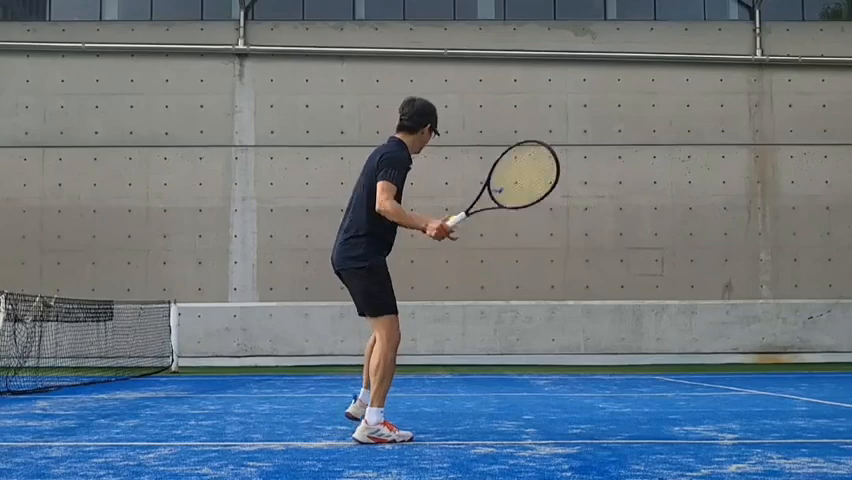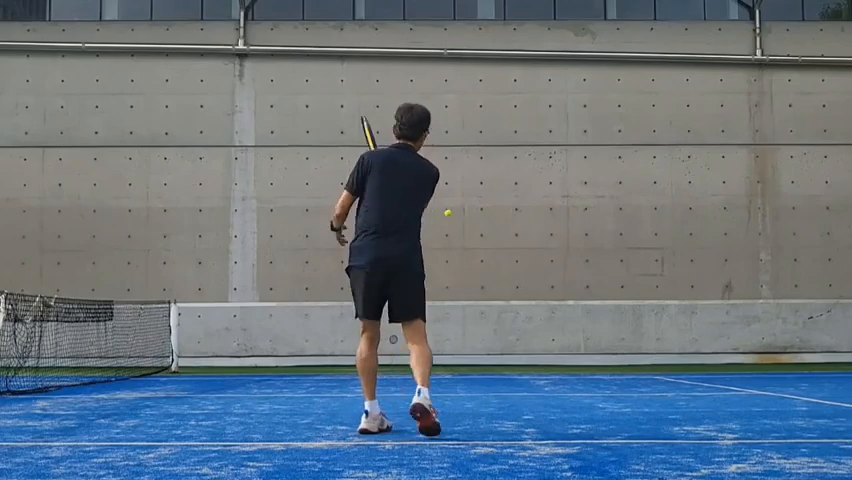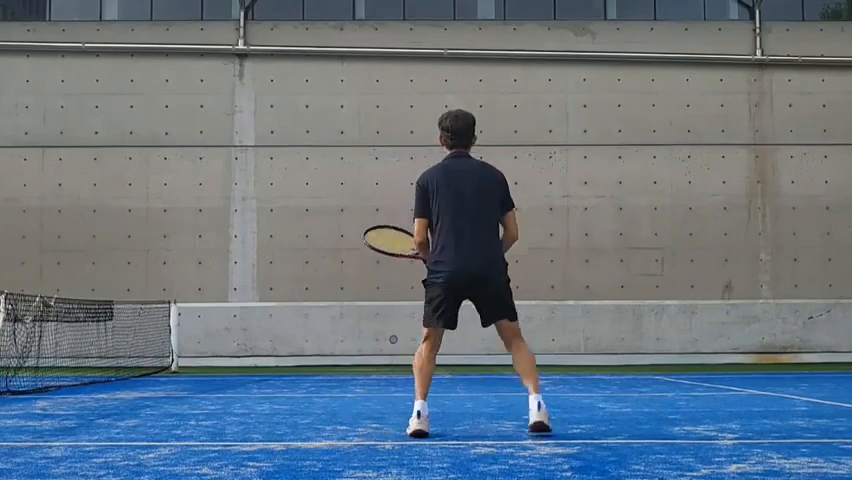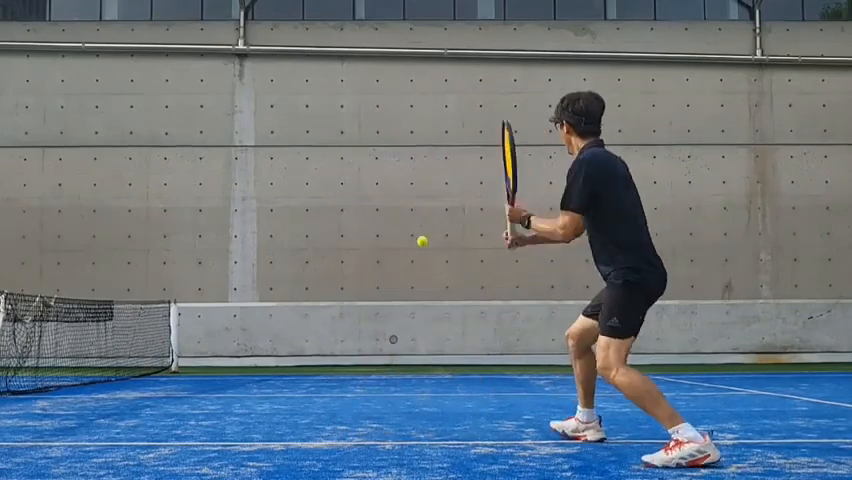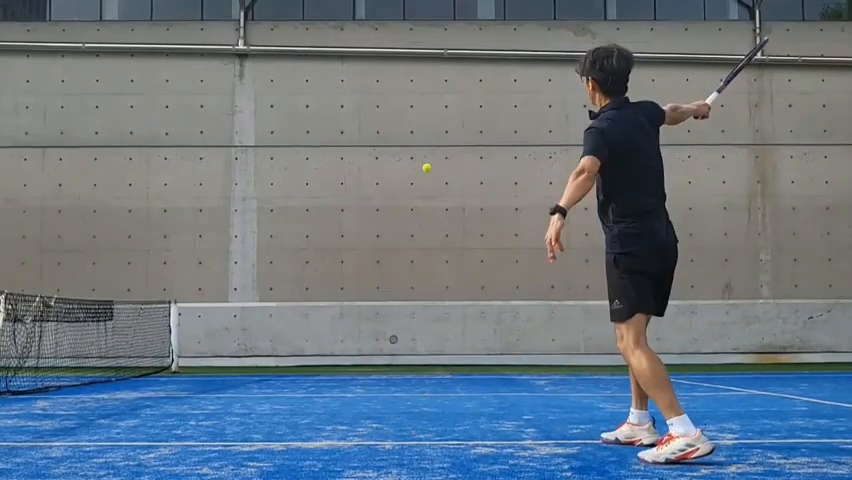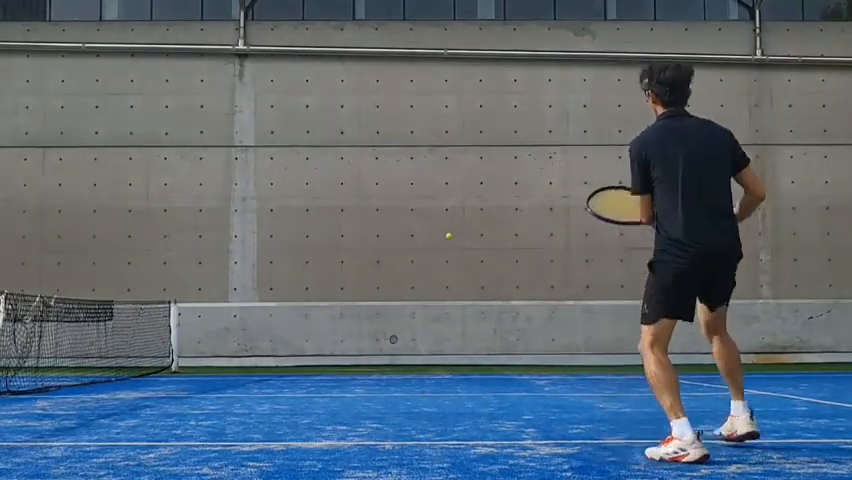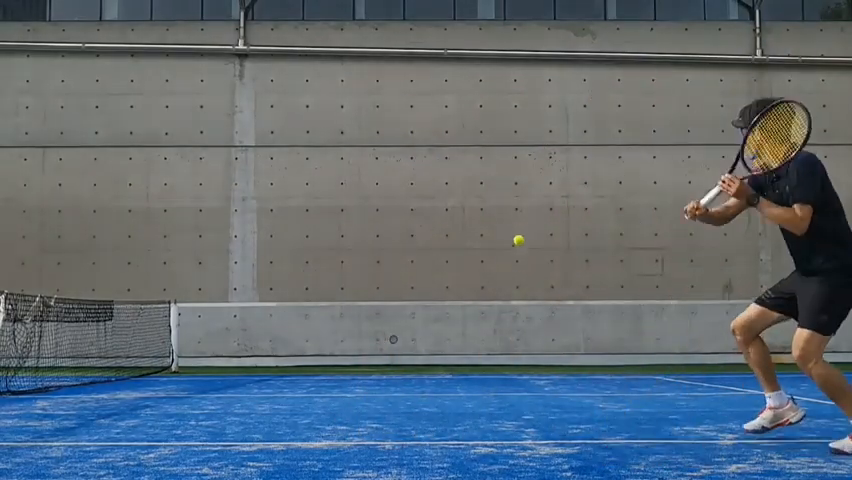
dt=0.7s
person 1, frame 1
left shoulder: (386, 153)
right shoulder: (394, 156)
right elbow: (384, 206)
left wrist: (426, 225)
right wrist: (425, 225)
left hip: (352, 254)
right hip: (362, 257)
left knee: (382, 331)
right knee: (389, 335)
left ankle: (362, 403)
right ankle: (372, 423)
person 1, frame 2
left shoulder: (369, 160)
right shoulder: (429, 172)
left elbow: (342, 209)
left wrist: (337, 227)
left hip: (365, 259)
right hip: (406, 262)
left knee: (368, 335)
right knee: (417, 337)
left ankle: (371, 413)
right ankle: (423, 396)
person 1, frame 3
left shoulder: (429, 178)
right shoulder: (494, 175)
left elbow: (420, 239)
right elbow: (512, 233)
left wrist: (430, 260)
left hip: (446, 272)
right hip: (490, 271)
left knee: (429, 343)
right knee: (514, 342)
left ankle: (420, 414)
right ankle: (536, 405)
person 1, frame 4
left shoulder: (587, 166)
right shoulder: (604, 163)
left elbow: (566, 231)
right elbow: (572, 226)
left wrist: (526, 222)
right wrist: (526, 238)
left hip: (634, 277)
right hip: (630, 276)
left knee: (611, 365)
right knee: (577, 338)
left ankle: (692, 441)
right ankle: (586, 420)
person 1, frame 5
left shoulder: (600, 132)
right shoulder: (646, 112)
left elbow: (585, 172)
right elbow: (672, 113)
left wrist: (558, 214)
right wrist: (694, 109)
left hip: (634, 249)
right hip: (660, 244)
left knee: (632, 344)
right knee: (634, 336)
left ankle: (685, 434)
right ankle: (639, 423)
person 1, frame 6
left shoulder: (644, 144)
right shoulder: (719, 133)
left elbow: (644, 210)
right elbow: (756, 193)
right wrist: (733, 220)
left hip: (676, 255)
right hip: (723, 249)
left knee: (651, 347)
right knee: (716, 329)
left ankle: (683, 438)
right ankle: (743, 415)
person 1, frame 7
left shoulder: (804, 165)
right shoulder: (765, 175)
left elbow: (799, 224)
right elbow: (727, 214)
left wrist: (752, 199)
right wrist: (703, 213)
right hip: (808, 273)
left knee: (805, 354)
right knee: (742, 328)
right ankle: (780, 406)
